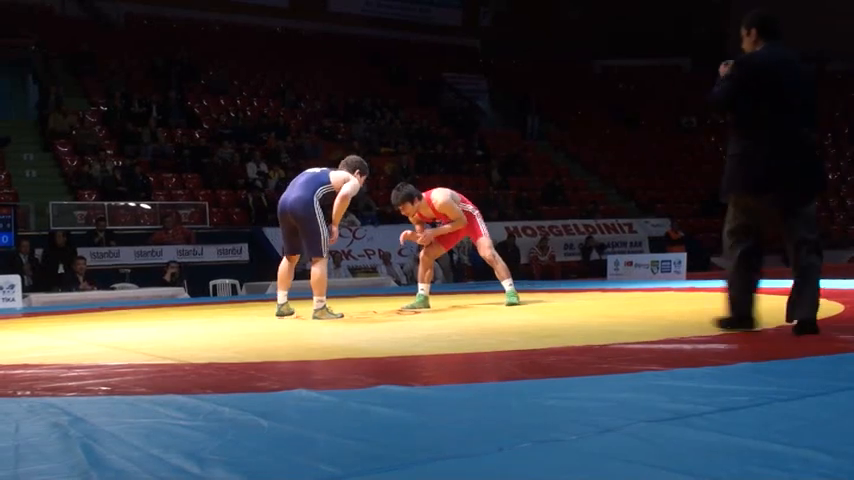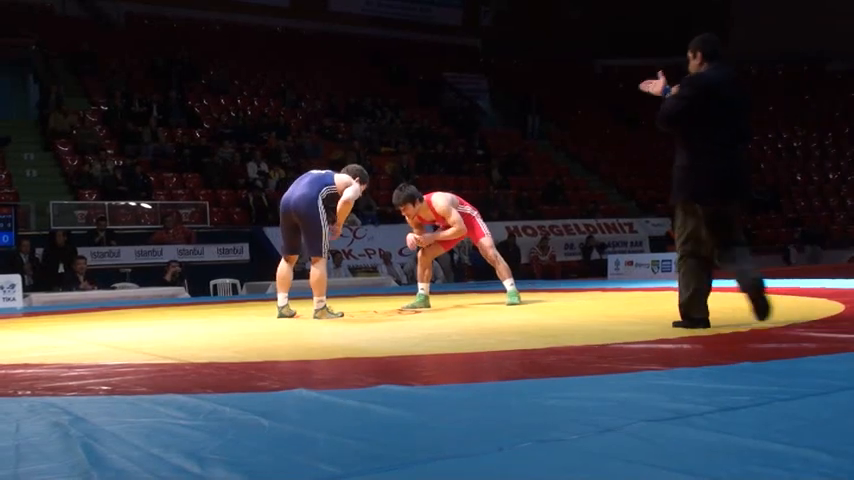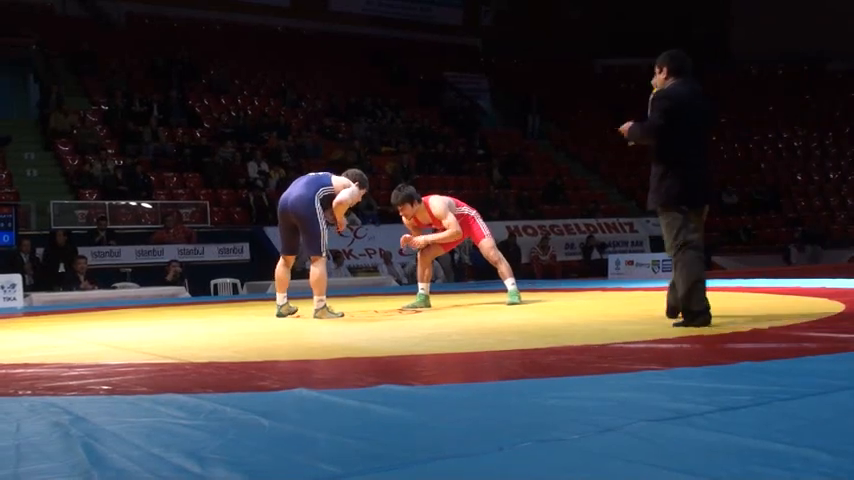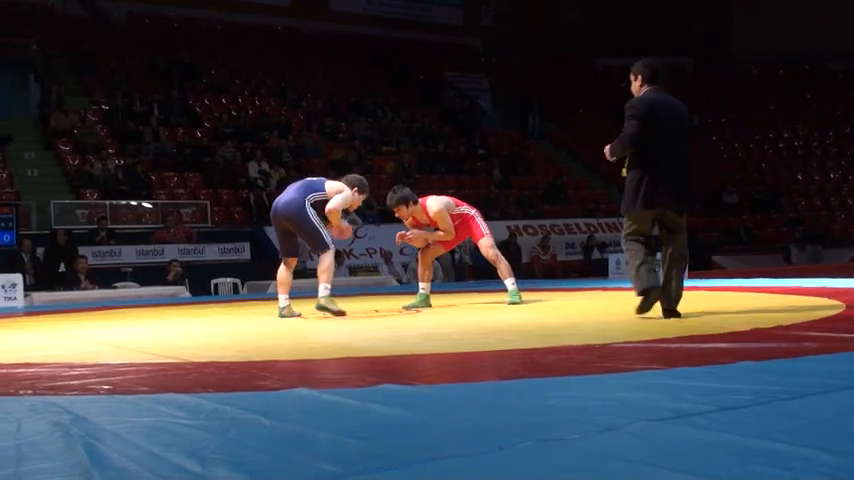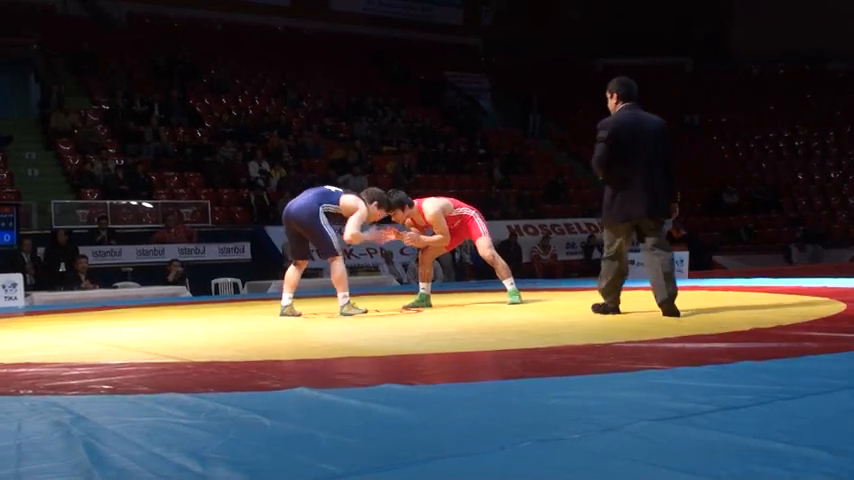
dt=0.3s
person 1, frame 1
left shoulder: (750, 64)
right shoulder: (798, 67)
left elbow: (721, 102)
left wrist: (725, 80)
left hip: (758, 168)
right hip: (798, 166)
left knee: (741, 237)
right knee: (803, 240)
left ankle: (741, 312)
right ankle: (805, 314)
person 1, frame 2
left shoulder: (696, 82)
right shoulder: (734, 85)
left elbow: (667, 120)
left wrist: (669, 99)
right wrist: (667, 91)
left hip: (698, 177)
right hip: (732, 177)
left knee: (692, 246)
right knee: (732, 242)
left ankle: (694, 313)
right ankle: (752, 283)
person 1, frame 3
left shoulder: (667, 96)
right shoulder: (700, 99)
left elbow: (654, 132)
left wrist: (632, 130)
left hip: (673, 184)
right hip: (698, 184)
left knee: (683, 245)
right knee: (691, 243)
left ankle: (696, 309)
right ankle: (678, 301)
person 1, frame 4
left shoulder: (638, 104)
right shoulder: (681, 109)
left elbow: (629, 140)
right elbow: (682, 148)
left wrist: (613, 150)
left hip: (644, 188)
right hip: (676, 188)
left knee: (636, 240)
right knee: (675, 246)
left ankle: (648, 289)
right ankle: (670, 304)
person 1, frame 5
left shoulder: (610, 124)
right shoulder: (657, 123)
left elbow: (599, 162)
right elbow: (668, 163)
left wrist: (605, 174)
right wrist: (672, 198)
left hip: (620, 200)
right hip: (653, 200)
left knee: (614, 253)
right knee: (656, 249)
left ankle: (610, 302)
right ankle: (666, 298)
person 2, frame 1
left shoulder: (318, 174)
right shoulder: (352, 180)
right elbow: (345, 195)
right wrist: (335, 224)
left hip: (285, 202)
right hip: (305, 202)
left knee: (290, 256)
right knee: (319, 258)
left ankle: (282, 304)
right ankle: (319, 309)
person 2, frame 2
left shoulder: (321, 177)
right shoulder: (352, 185)
right elbow: (347, 200)
right wrist: (338, 224)
left hip: (287, 201)
right hip: (308, 201)
left knee: (289, 257)
right knee: (319, 258)
left ankle: (282, 306)
right ankle: (320, 309)
person 2, frame 3
left shoulder: (322, 181)
right shoulder: (351, 188)
right elbow: (340, 201)
left wrist: (324, 215)
right wrist: (340, 220)
left hip: (284, 201)
right hip: (305, 202)
left knee: (287, 257)
right knee: (318, 257)
left ankle: (282, 306)
right ankle: (320, 308)
person 2, frame 4
left shoulder: (326, 187)
right shoulder: (347, 193)
right elbow: (331, 208)
left wrist: (332, 227)
right wrist: (340, 225)
left hip: (278, 206)
right hip: (296, 206)
left knee: (289, 260)
right knee: (327, 250)
left ankle: (284, 307)
right ankle: (324, 297)
person 2, frame 5
left shoulder: (351, 201)
right shoulder: (362, 208)
right elbow: (349, 237)
right wrist: (371, 235)
left hip: (290, 210)
right hip: (309, 211)
left knee: (299, 262)
right knee: (335, 256)
left ankle: (286, 306)
right ankle: (345, 305)
person 3, frame 1
left shoulder: (440, 200)
right shoulder: (414, 215)
left elbow: (462, 221)
right elbow: (425, 239)
left wrist: (434, 231)
right wrist: (411, 235)
left hip: (469, 218)
right hip: (451, 222)
left knee: (488, 254)
right knee: (425, 255)
left ankle: (511, 292)
right ankle: (422, 298)
person 3, frame 2
left shoulder: (440, 203)
right shoulder: (412, 217)
left elbow: (461, 229)
right elbow: (424, 241)
left wrist: (433, 236)
right wrist: (413, 238)
left hip: (469, 218)
right hip: (449, 225)
left knee: (490, 253)
right knee: (423, 255)
left ankle: (512, 292)
right ankle: (422, 298)
person 3, frame 3
left shoulder: (436, 206)
right shoulder: (408, 220)
left elbow: (457, 233)
right elbow: (422, 243)
left wrist: (427, 238)
right wrist: (410, 240)
left hip: (469, 219)
right hip: (449, 226)
left knee: (492, 254)
right knee: (423, 255)
left ankle: (513, 292)
right ankle: (422, 298)
person 3, frame 4
left shoulder: (434, 207)
right shoulder: (409, 219)
left elbow: (450, 234)
right elbow: (423, 243)
left wrist: (422, 234)
right wrist: (408, 238)
left hip: (469, 218)
right hip: (452, 225)
left knee: (491, 253)
right knee: (424, 255)
left ankle: (513, 292)
right ankle: (423, 298)
person 3, frame 5
left shoulder: (430, 209)
right shoulder: (409, 219)
left elbow: (445, 239)
right elbow: (423, 242)
left wrist: (419, 238)
right wrist: (401, 237)
left hip: (470, 219)
right hip: (454, 226)
left knee: (488, 254)
right knee: (425, 255)
left ankle: (513, 292)
right ankle: (423, 297)
